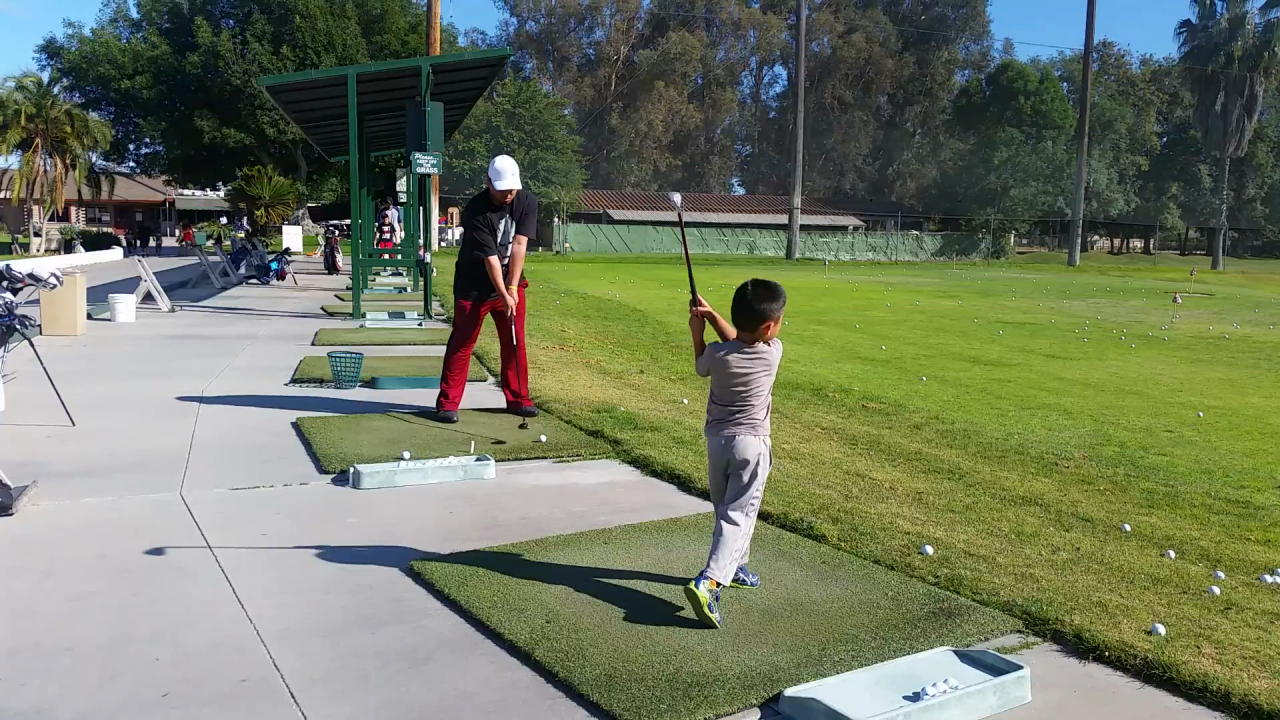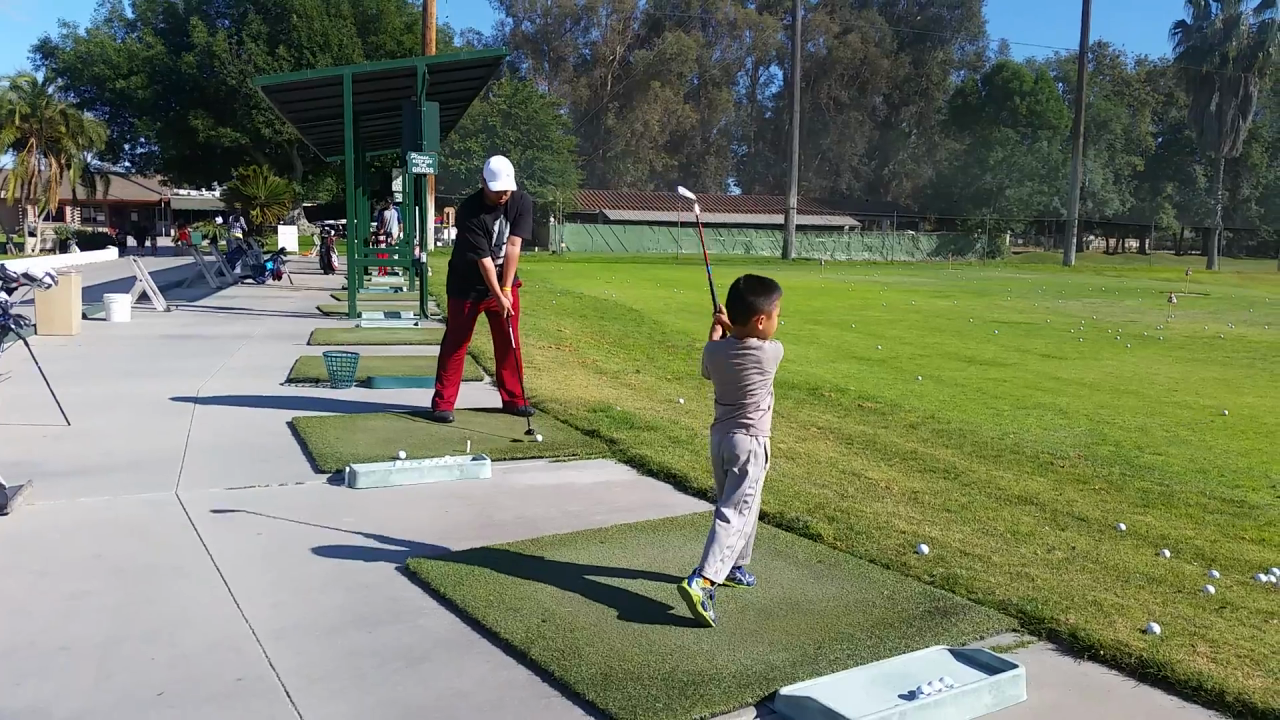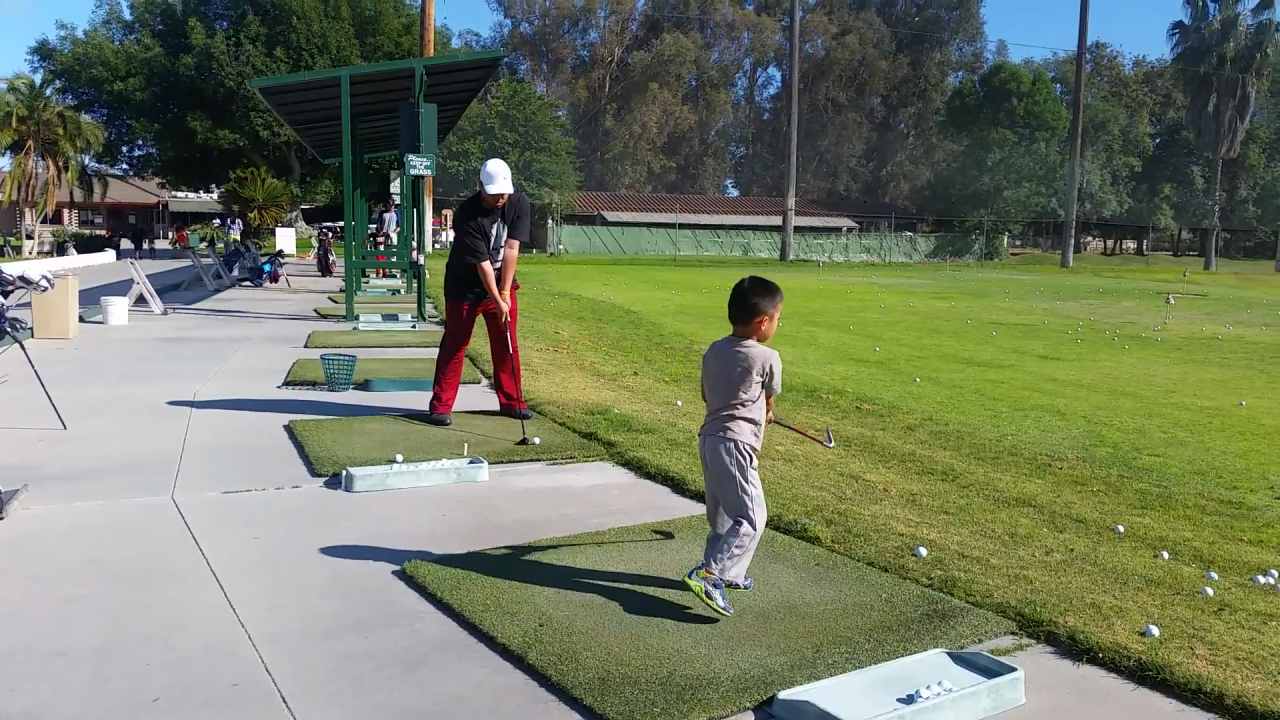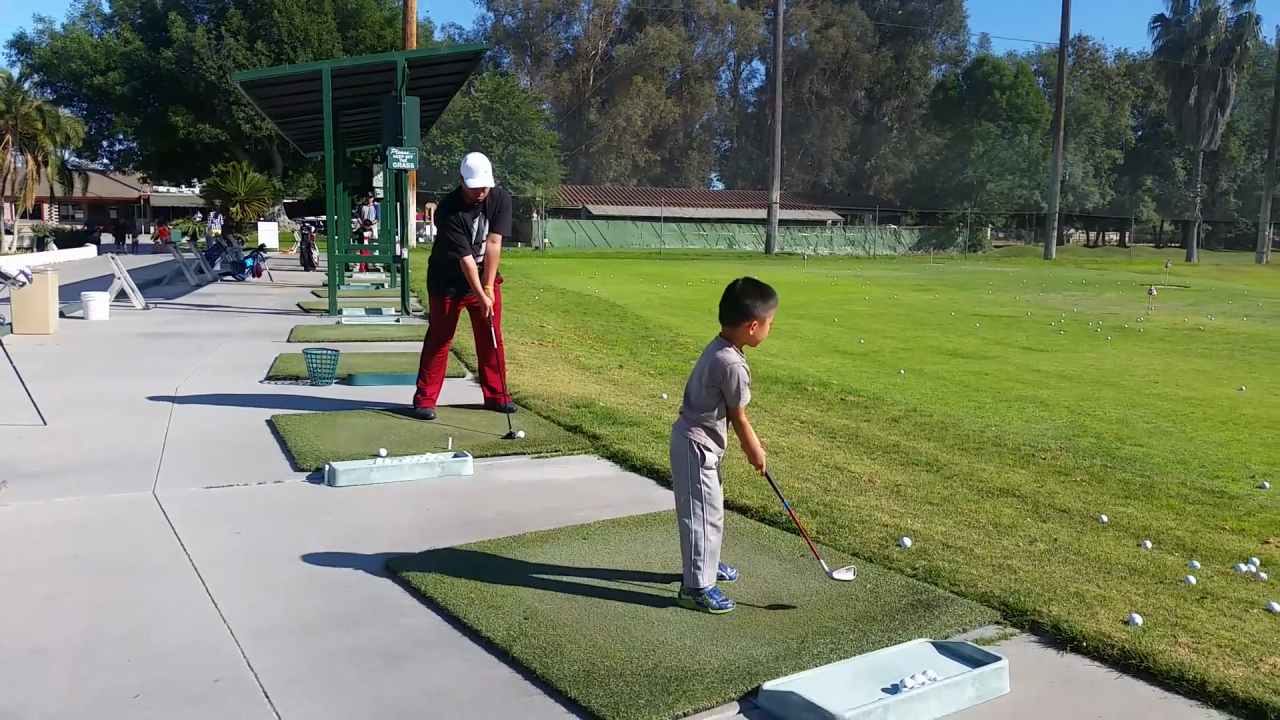
dt=0.4s
person 1, frame 1
left shoulder: (717, 356)
right shoulder: (774, 351)
left elbow: (701, 366)
left wrist: (697, 330)
right wrist: (712, 315)
left hip: (718, 440)
right hip: (752, 445)
left knee: (725, 509)
right knee: (739, 515)
left ankle: (729, 567)
right ankle: (709, 581)
person 1, frame 2
left shoulder: (713, 352)
right shoulder: (772, 352)
left wrist: (717, 330)
right wrist: (731, 326)
left hip: (720, 437)
right hip: (749, 442)
left knee: (732, 507)
right knee: (735, 513)
left ankle: (729, 566)
right ankle: (702, 580)
person 1, frame 3
left shoulder: (714, 352)
right shoulder: (768, 359)
right elbow: (767, 404)
right wrist: (763, 417)
left hip: (709, 439)
right hip: (736, 445)
left knee: (722, 513)
right knee: (751, 517)
left ankle: (720, 569)
right ankle: (708, 575)
person 1, frame 4
left shoulder: (717, 349)
right shoulder: (734, 366)
right elbow: (737, 417)
left wrist: (754, 440)
right wrist: (752, 452)
left hip: (691, 439)
right hip: (697, 446)
left knee: (709, 510)
right knee: (704, 515)
left ankle: (704, 564)
right ankle: (696, 586)
person 2, frame 1
left shoulder: (527, 202)
right shoulder: (475, 211)
left elbow: (519, 245)
right elbow: (490, 258)
left wrist: (513, 288)
right wrist: (504, 294)
left hip: (510, 283)
right hip: (474, 286)
left knee: (515, 342)
right knee: (462, 342)
left ankle: (517, 398)
right ankle: (447, 402)
person 2, frame 2
left shoulder: (522, 202)
right shoulder: (469, 211)
left elbow: (513, 246)
right elbow: (483, 259)
left wrist: (507, 289)
right wrist: (497, 295)
left hip: (506, 283)
right hip: (467, 286)
left knee: (509, 341)
right knee: (456, 342)
left ankle: (513, 398)
right ankle: (443, 402)
person 2, frame 3
left shoulder: (520, 204)
right shoulder: (466, 215)
left elbow: (511, 249)
right elbow: (482, 262)
left wrist: (505, 293)
right wrist: (496, 300)
left hip: (503, 284)
right hip: (465, 288)
left knee: (507, 344)
right knee: (455, 344)
left ankle: (511, 401)
right ankle: (441, 405)
person 2, frame 4
left shoulder: (501, 199)
right shoulder: (448, 210)
left elbow: (493, 244)
right elbow: (464, 257)
left wrist: (489, 287)
right wrist: (480, 295)
left hip: (486, 278)
right hip: (448, 282)
left knee: (491, 337)
right knee: (439, 339)
left ankle: (495, 394)
right ankle: (425, 398)
